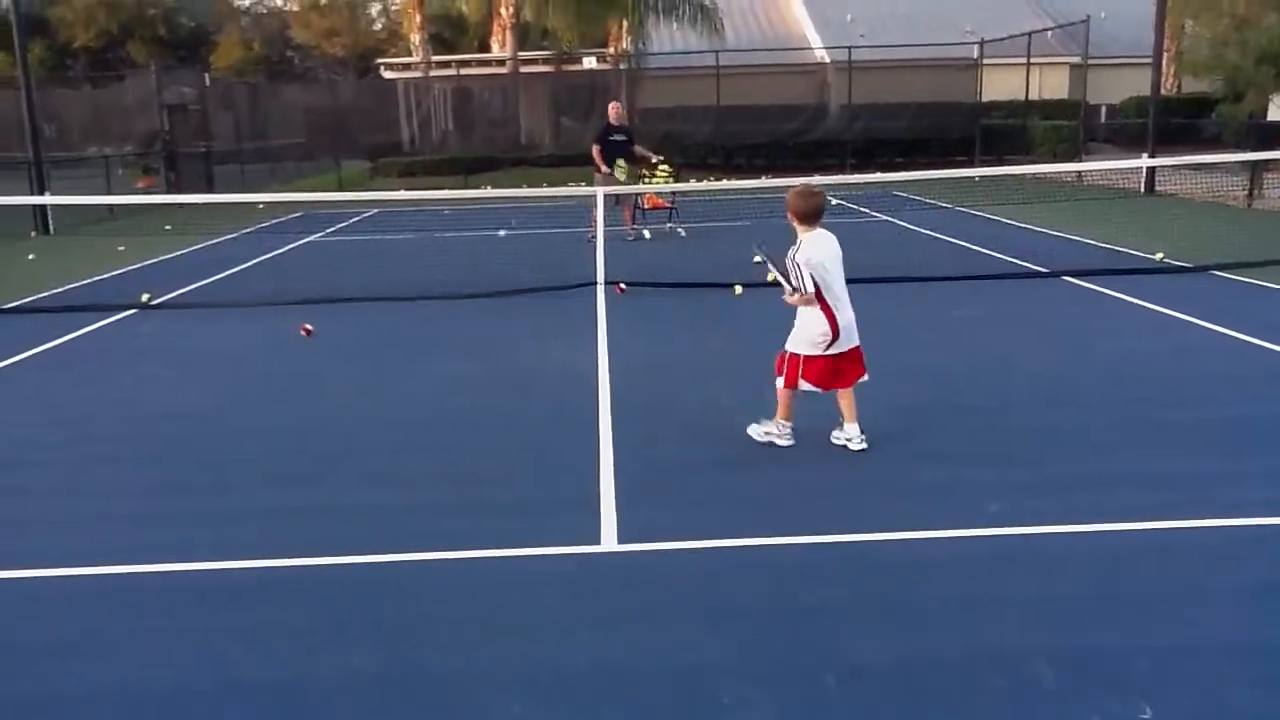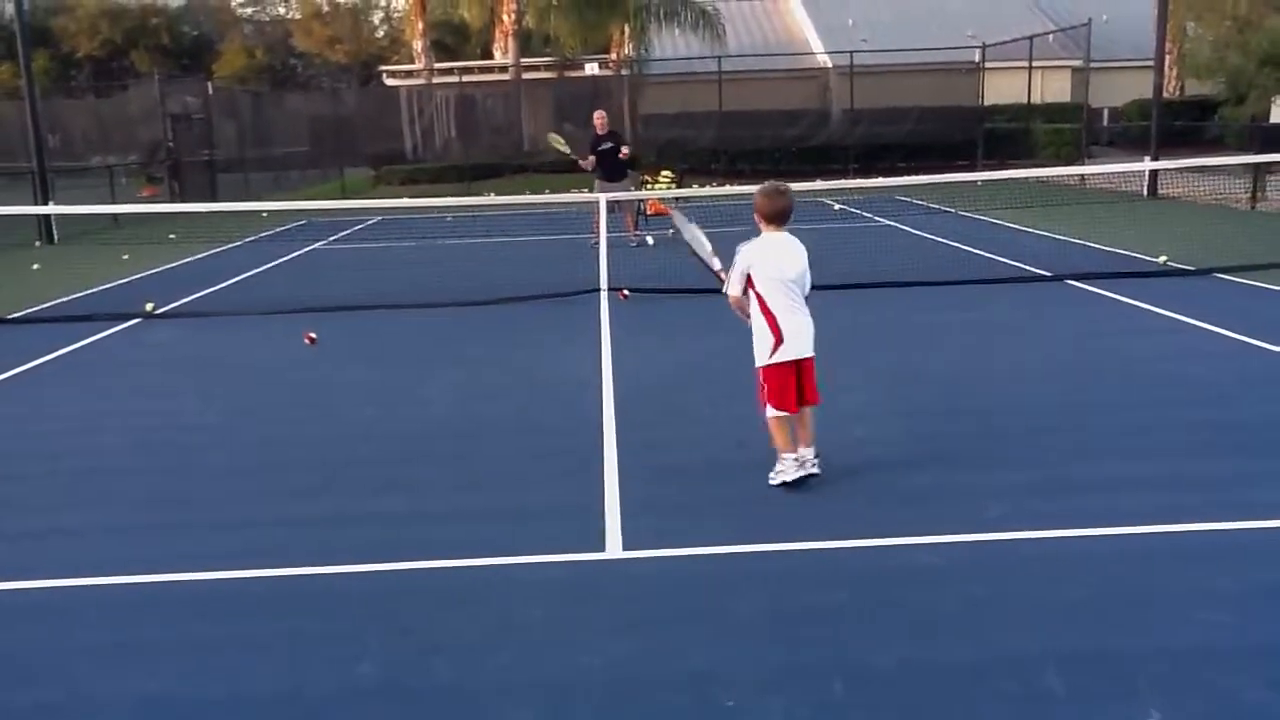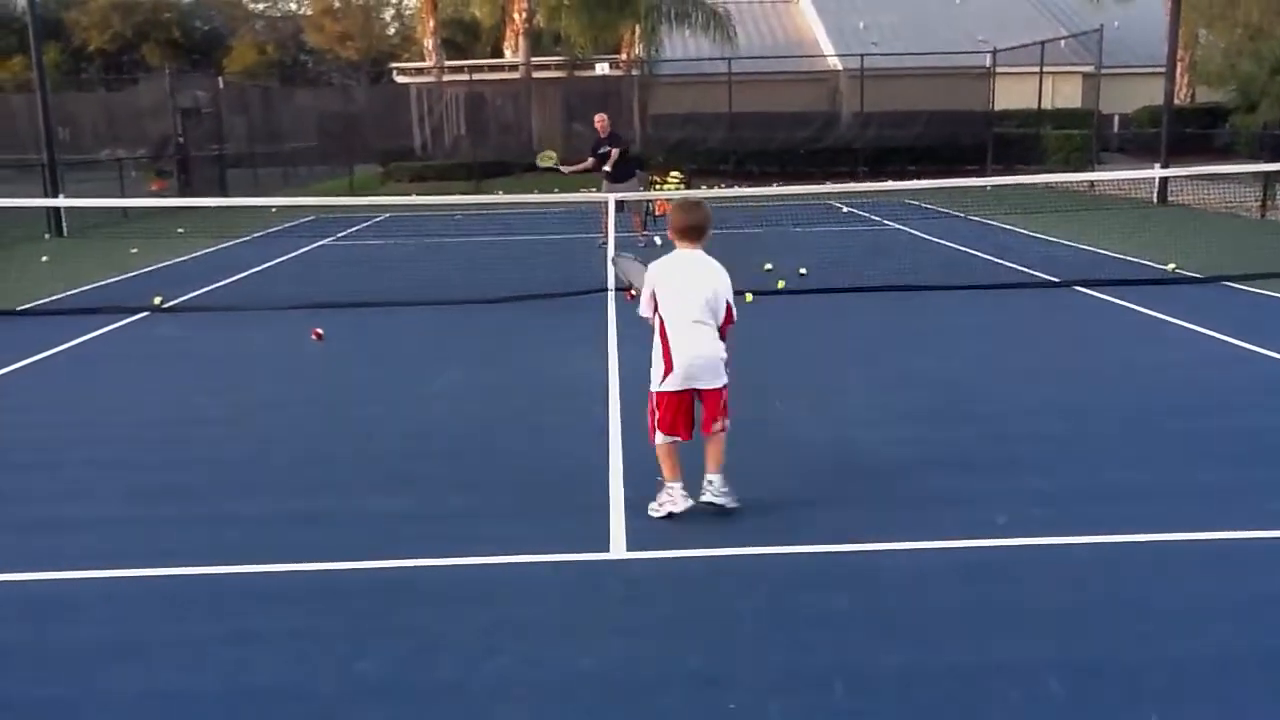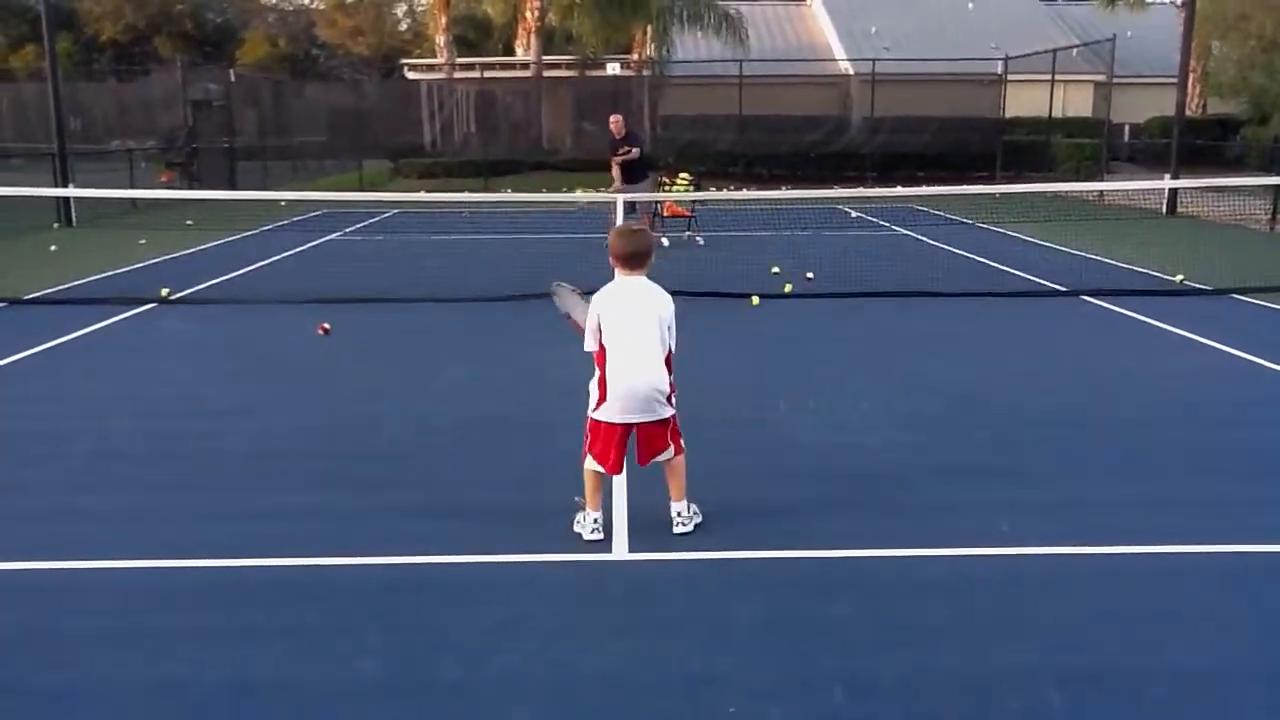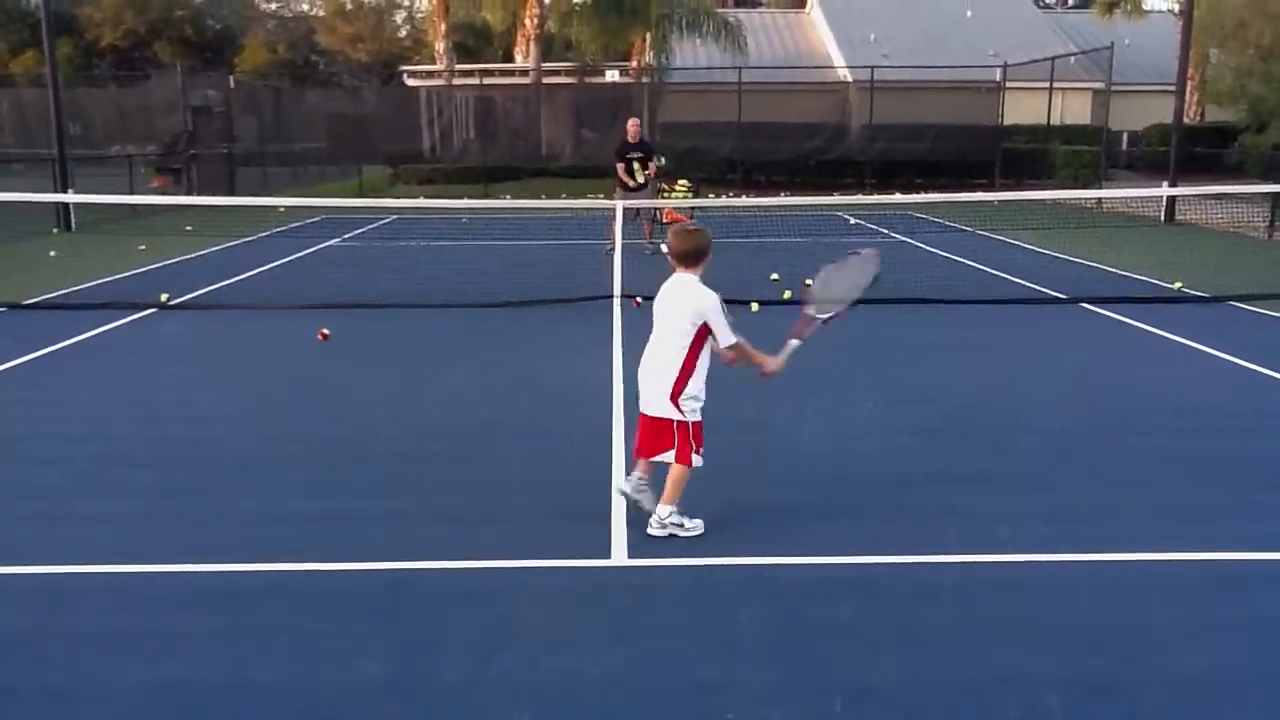
dt=0.5s
person 1, frame 1
left shoulder: (797, 254)
right shoulder: (830, 239)
left elbow: (806, 296)
left wrist: (791, 297)
right wrist: (793, 291)
left hip: (815, 328)
right hip: (843, 323)
left knee: (786, 374)
right knee: (840, 379)
left ankle: (781, 428)
right ankle: (852, 432)
person 1, frame 2
left shoulder: (749, 251)
right shoulder: (798, 247)
left elbow: (735, 298)
right elbow: (804, 290)
left wrist: (747, 312)
left hip: (773, 337)
right hip: (803, 332)
left knee: (775, 402)
right knee: (804, 398)
left ankle: (788, 461)
right ankle: (807, 456)
person 1, frame 3
left shoulder: (657, 270)
right shoulder: (718, 272)
left elbow: (651, 315)
right elbow: (726, 321)
left hip: (673, 362)
right hip: (710, 360)
left knee: (663, 429)
right knee: (715, 425)
left ankle: (674, 491)
right ankle: (715, 483)
person 1, frame 4
left shoulder: (600, 299)
right shoulder: (663, 299)
left elbow: (596, 351)
right elbow: (669, 349)
left hip: (613, 391)
right hip: (654, 388)
left knee: (596, 453)
right knee: (672, 448)
left ankle: (592, 519)
right ankle: (681, 511)
person 1, frame 5
left shoulder: (668, 289)
right shoulder: (705, 298)
right elbow: (729, 342)
left wrist: (722, 355)
right wrist: (763, 361)
left hip: (651, 378)
right hip: (675, 388)
left knee: (663, 440)
right knee: (686, 453)
left ankle: (638, 480)
right ankle: (664, 516)
